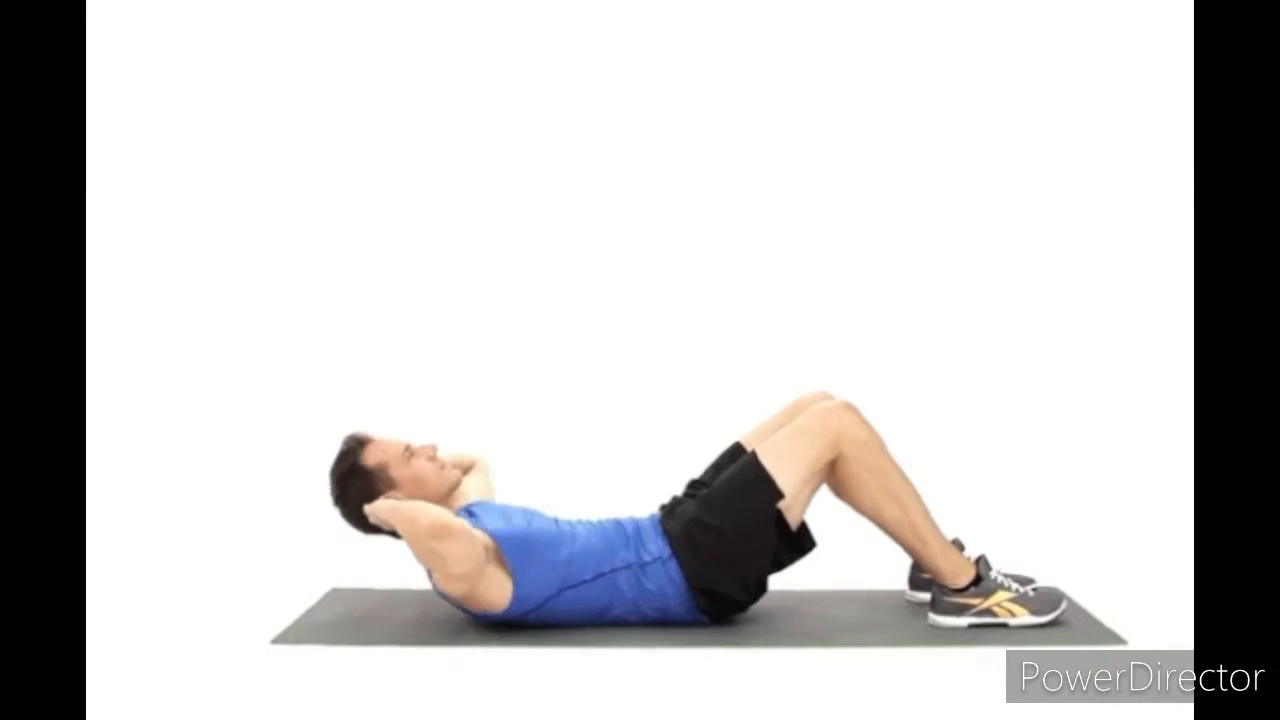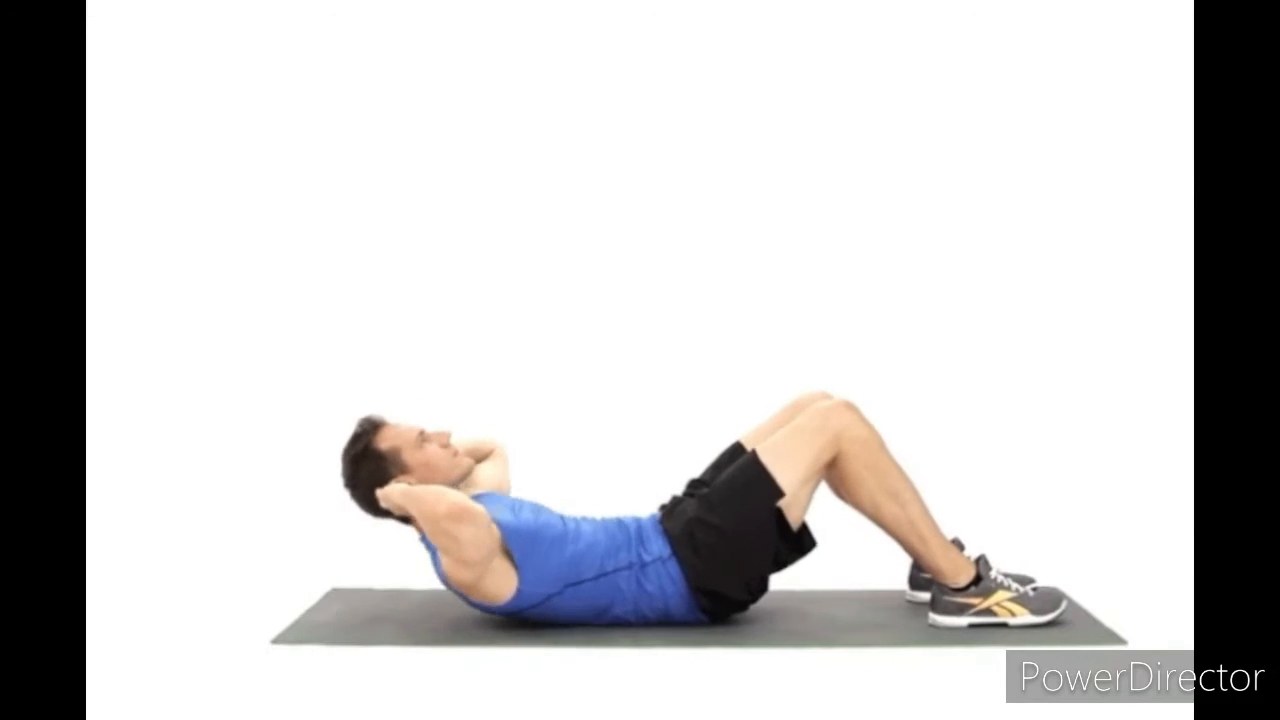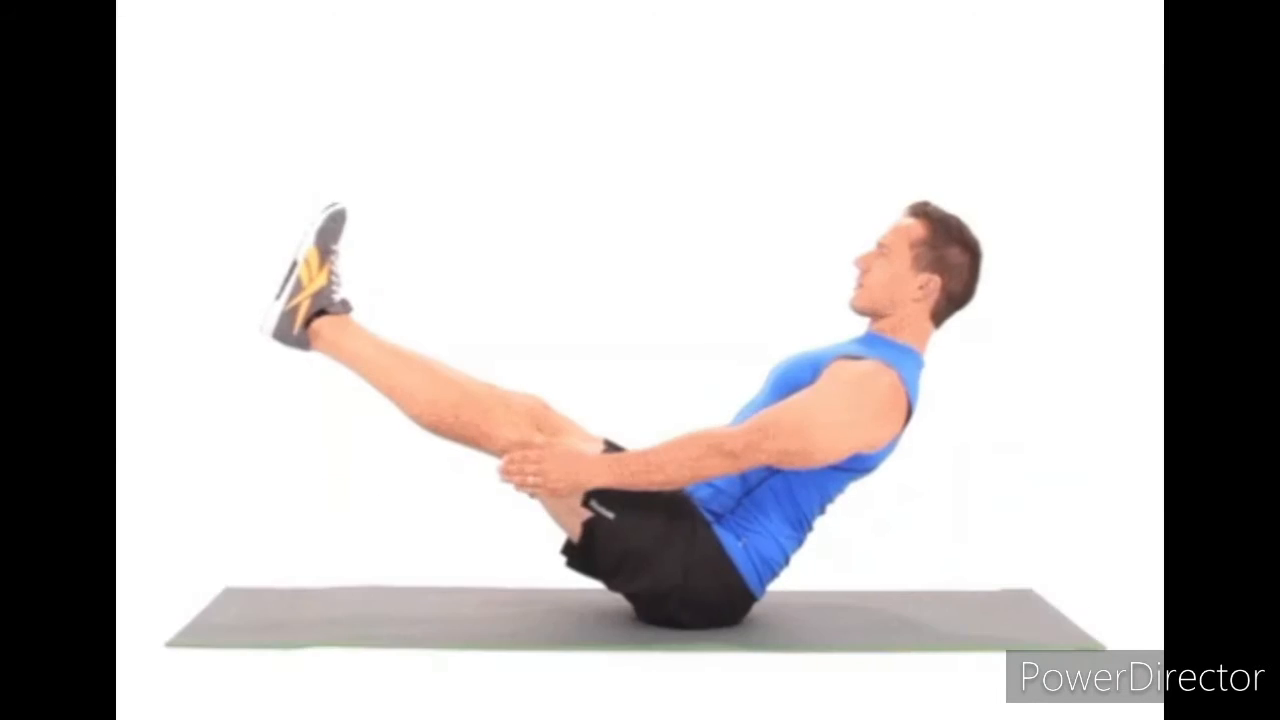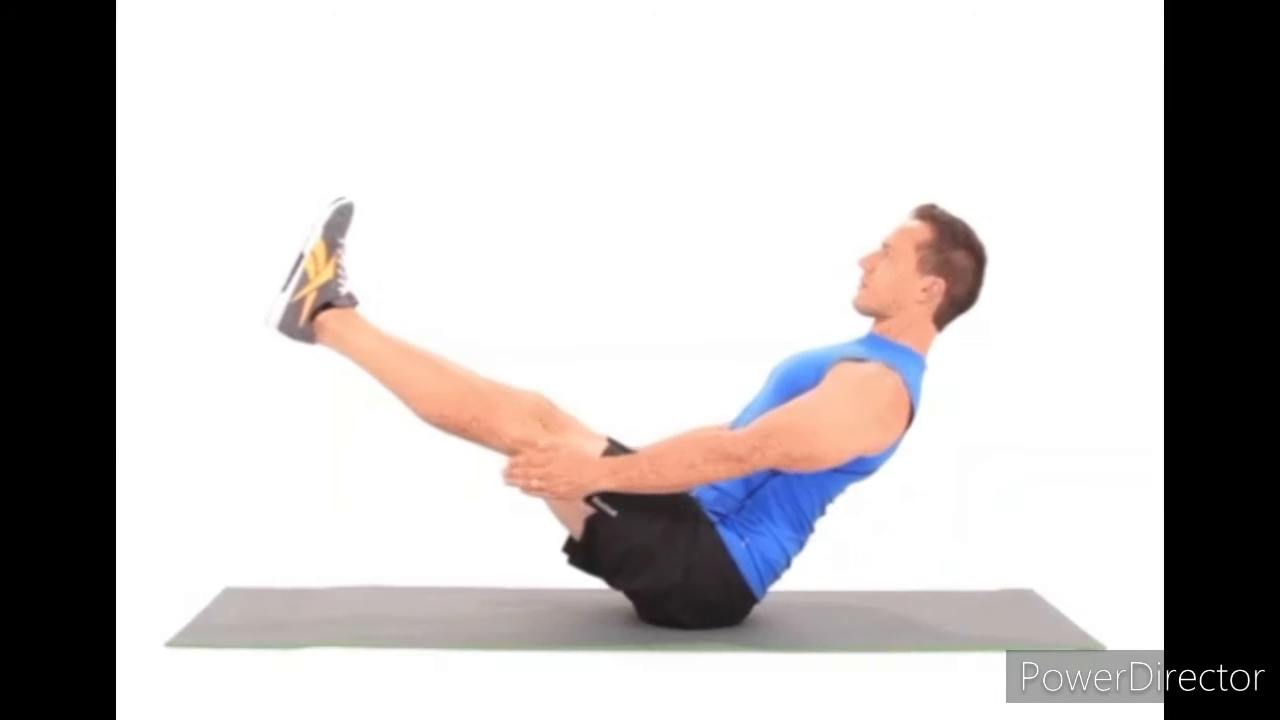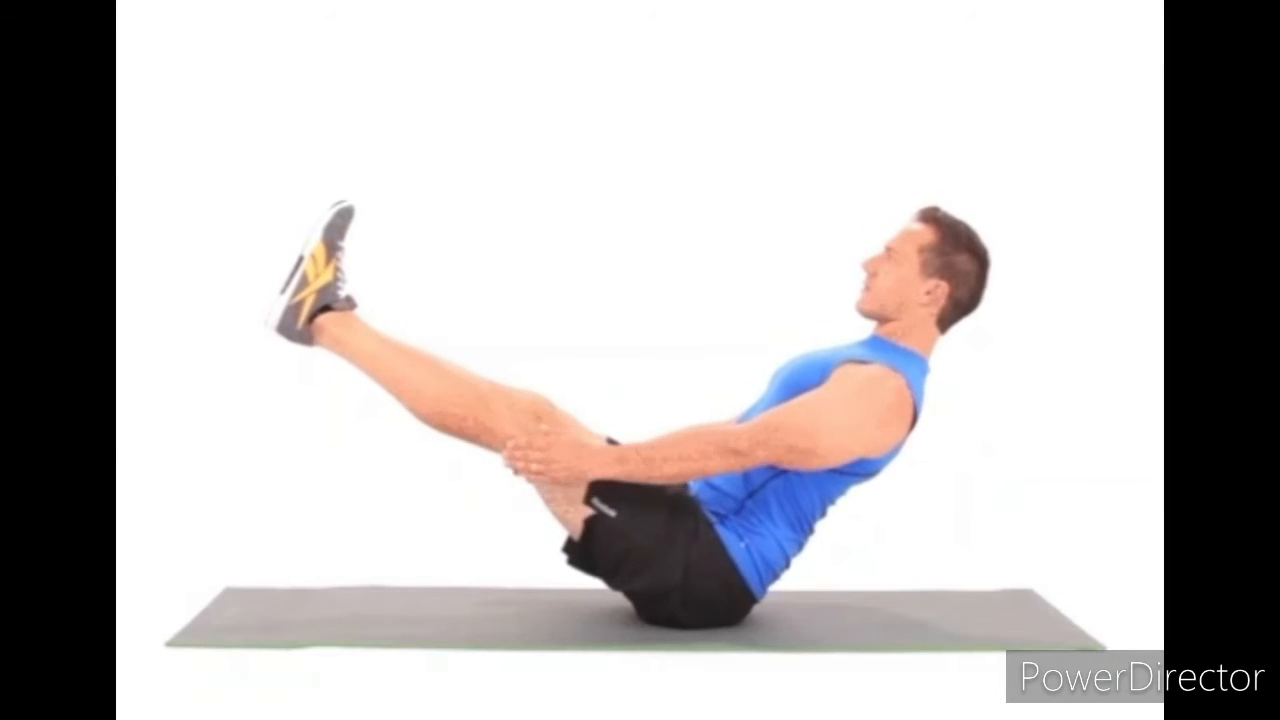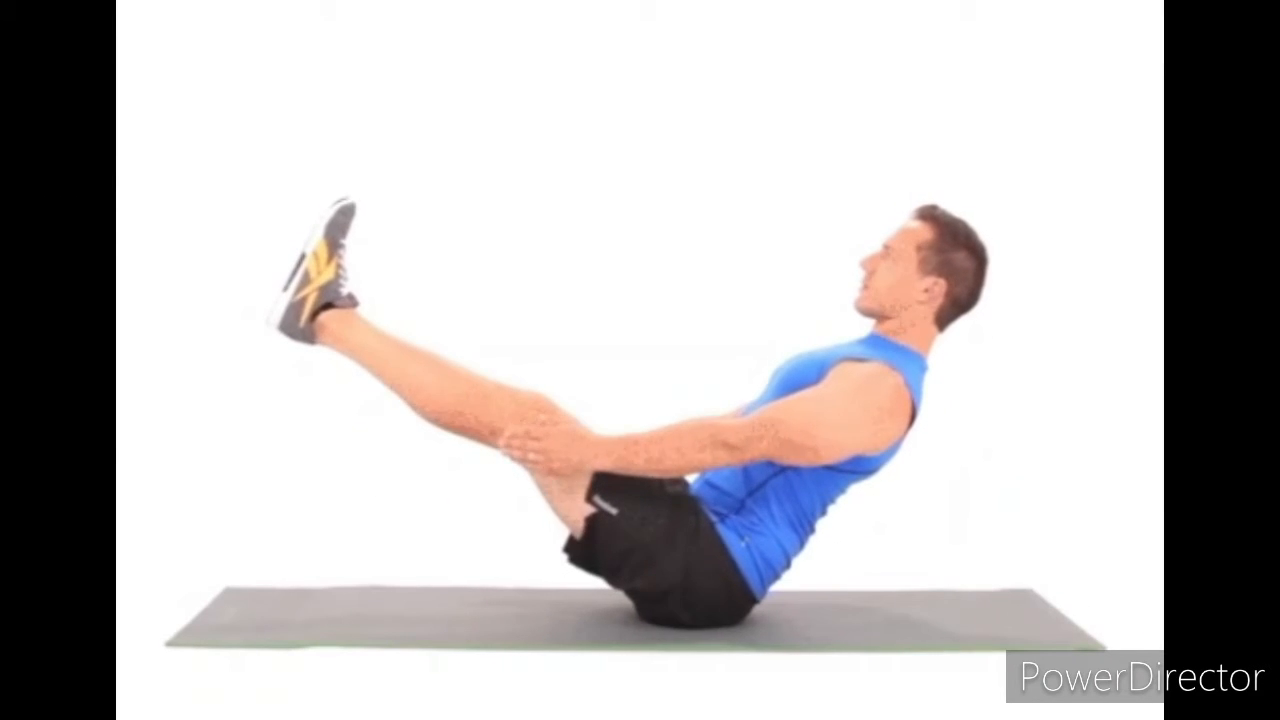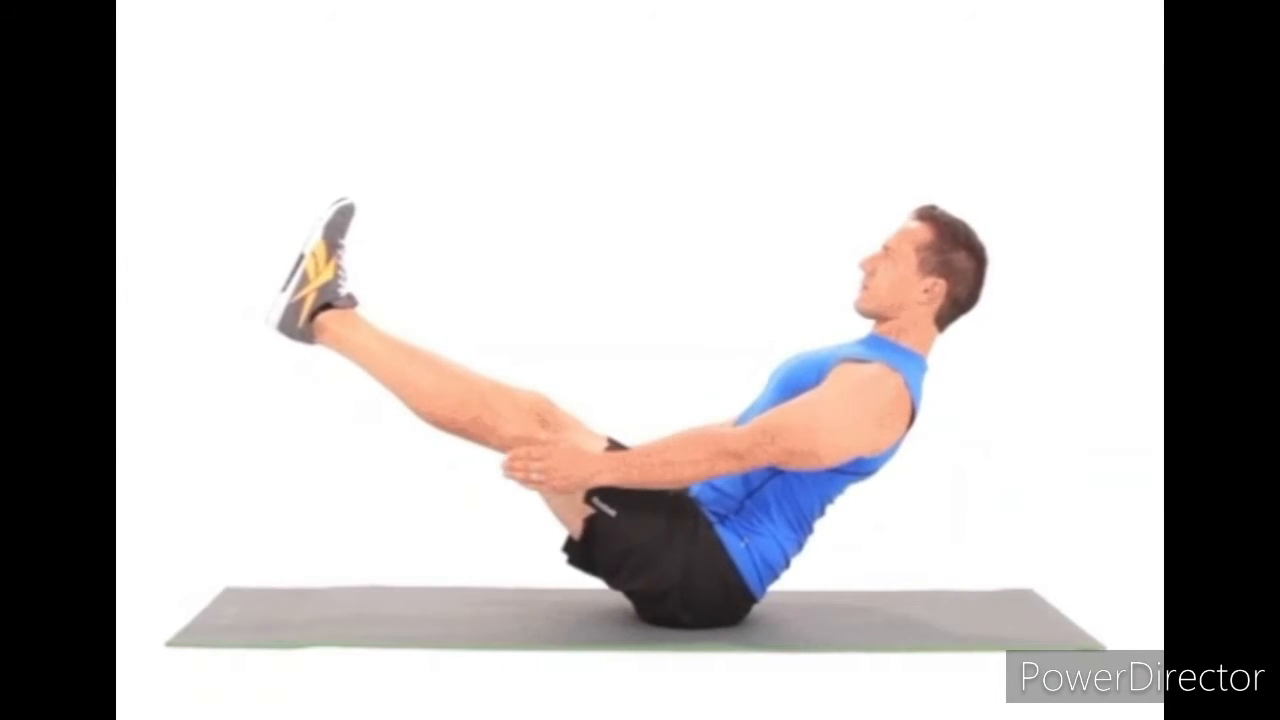
dt=0.7s
person 1, frame 1
left shoulder: (467, 521)
right shoulder: (461, 568)
left elbow: (474, 463)
right elbow: (438, 529)
left wrist: (428, 467)
right wrist: (391, 508)
left hip: (672, 537)
right hip: (695, 574)
left knee: (820, 407)
right knee: (835, 425)
left ankle: (939, 566)
right ankle: (966, 589)
person 1, frame 2
left shoulder: (472, 512)
right shoulder: (467, 562)
left elbow: (495, 450)
right elbow: (455, 516)
left wrist: (442, 463)
right wrist: (407, 496)
left hip: (677, 537)
right hip: (697, 573)
left knee: (820, 408)
right knee: (837, 422)
left ankle: (940, 567)
right ankle: (966, 586)
person 1, frame 3
left shoulder: (873, 383)
right shoulder: (861, 363)
left elbow: (732, 452)
left wrist: (592, 471)
right wrist: (598, 468)
left hip: (702, 569)
right hip: (699, 542)
left knee: (525, 427)
right knee: (531, 422)
left ankle: (322, 322)
right ankle: (324, 322)
person 1, frame 4
left shoulder: (878, 388)
right shoulder: (864, 363)
left elbow: (738, 452)
left wrist: (595, 475)
right wrist: (599, 467)
left hip: (707, 570)
right hip: (704, 542)
left knee: (528, 424)
right knee: (535, 418)
left ankle: (327, 316)
right ankle: (333, 316)
person 1, frame 5
left shoulder: (880, 390)
right shoulder: (863, 364)
left elbow: (740, 448)
right elbow: (745, 436)
left wrist: (597, 459)
right wrist: (608, 457)
left hip: (702, 569)
right hip: (704, 541)
left knee: (523, 420)
right knee: (532, 418)
left ankle: (325, 319)
right ankle: (333, 321)
person 1, frame 6
left shoulder: (878, 389)
right shoulder: (863, 363)
left elbow: (737, 442)
right elbow: (744, 430)
left wrist: (593, 452)
right wrist: (602, 450)
left hip: (704, 568)
right hip: (702, 540)
left knee: (526, 415)
right knee: (535, 416)
left ankle: (326, 317)
right ankle: (333, 316)
person 1, frame 7
left shoulder: (879, 389)
right shoulder: (861, 363)
left elbow: (739, 451)
right elbow: (744, 437)
left wrist: (593, 469)
right wrist: (598, 459)
left hip: (702, 571)
right hip: (703, 540)
left knee: (528, 422)
right knee: (533, 418)
left ankle: (327, 317)
right ankle: (332, 317)
